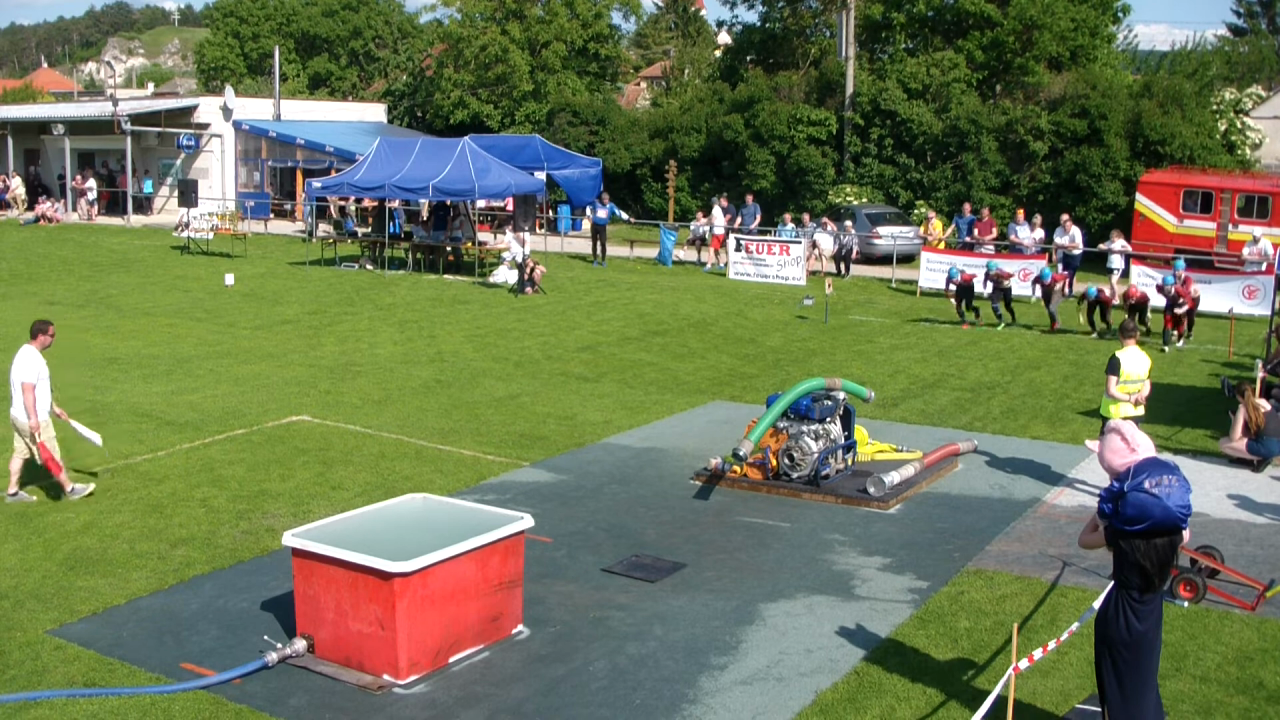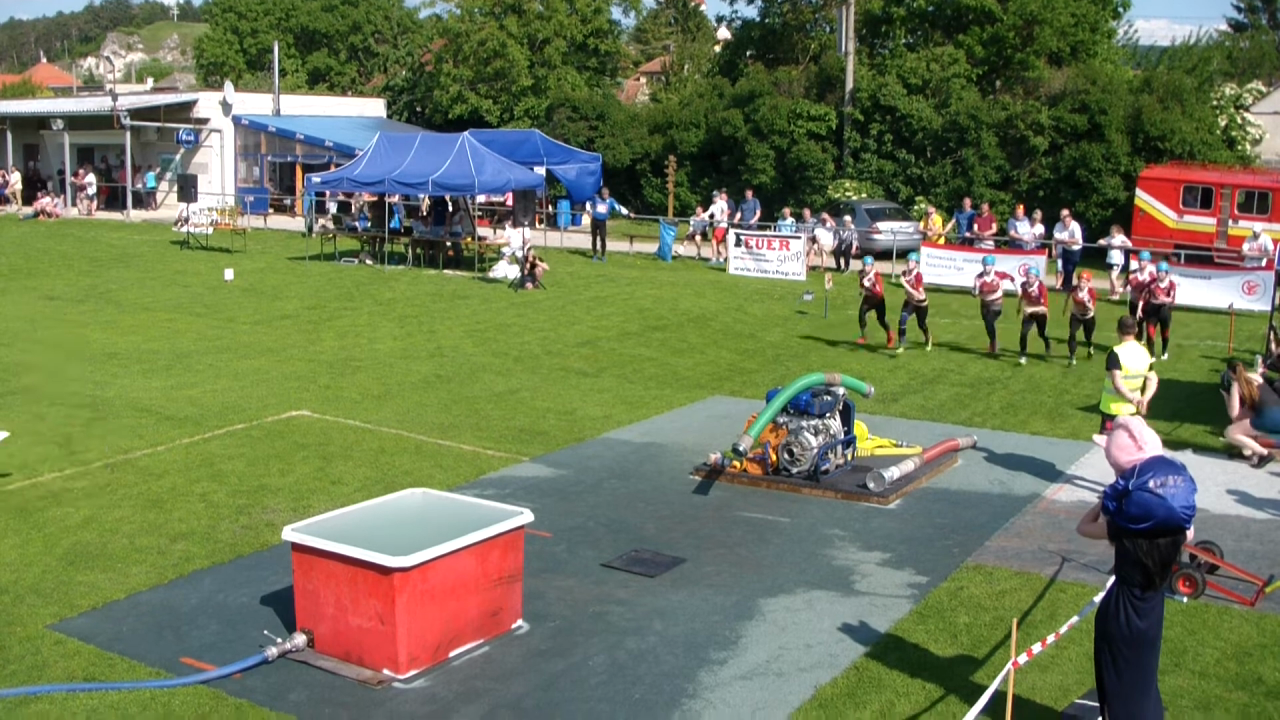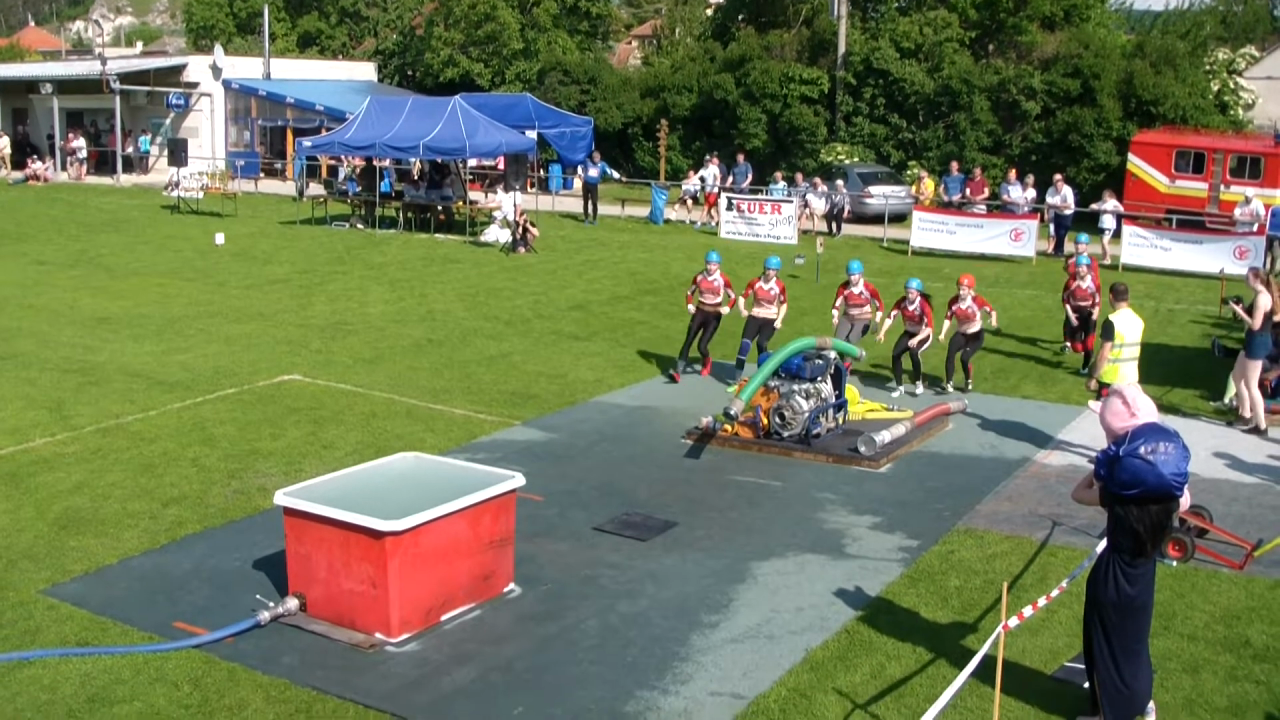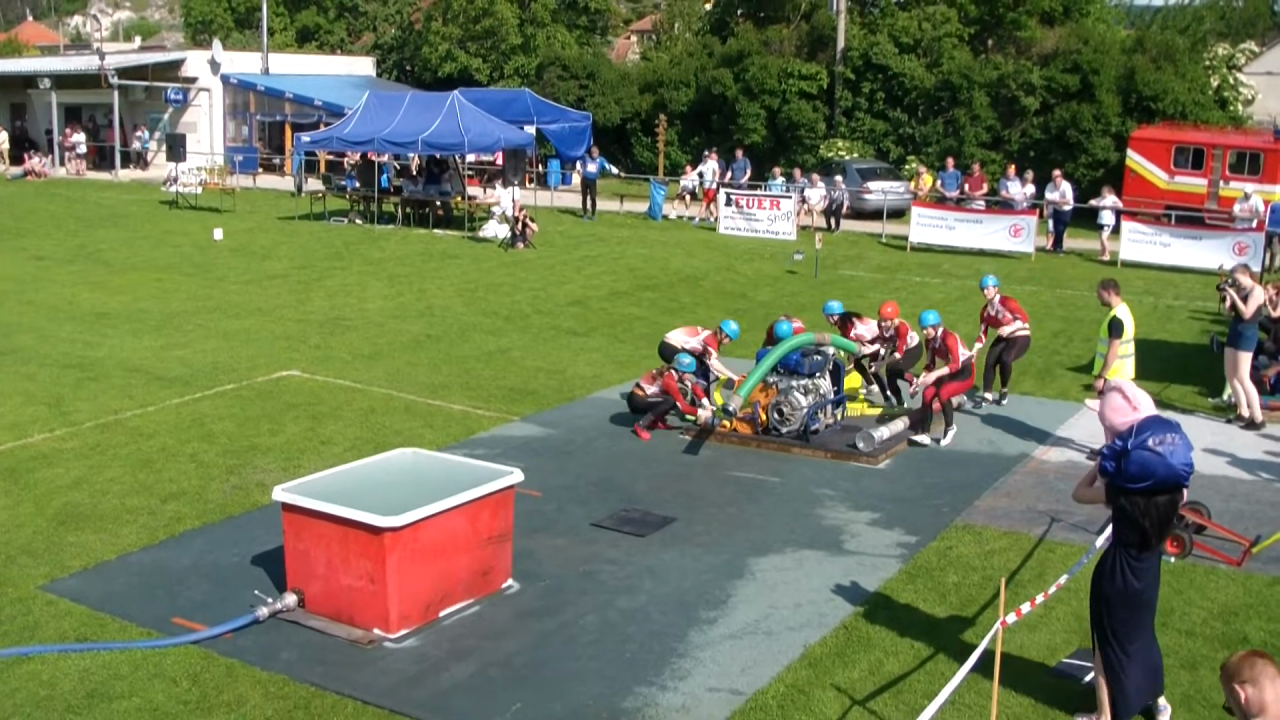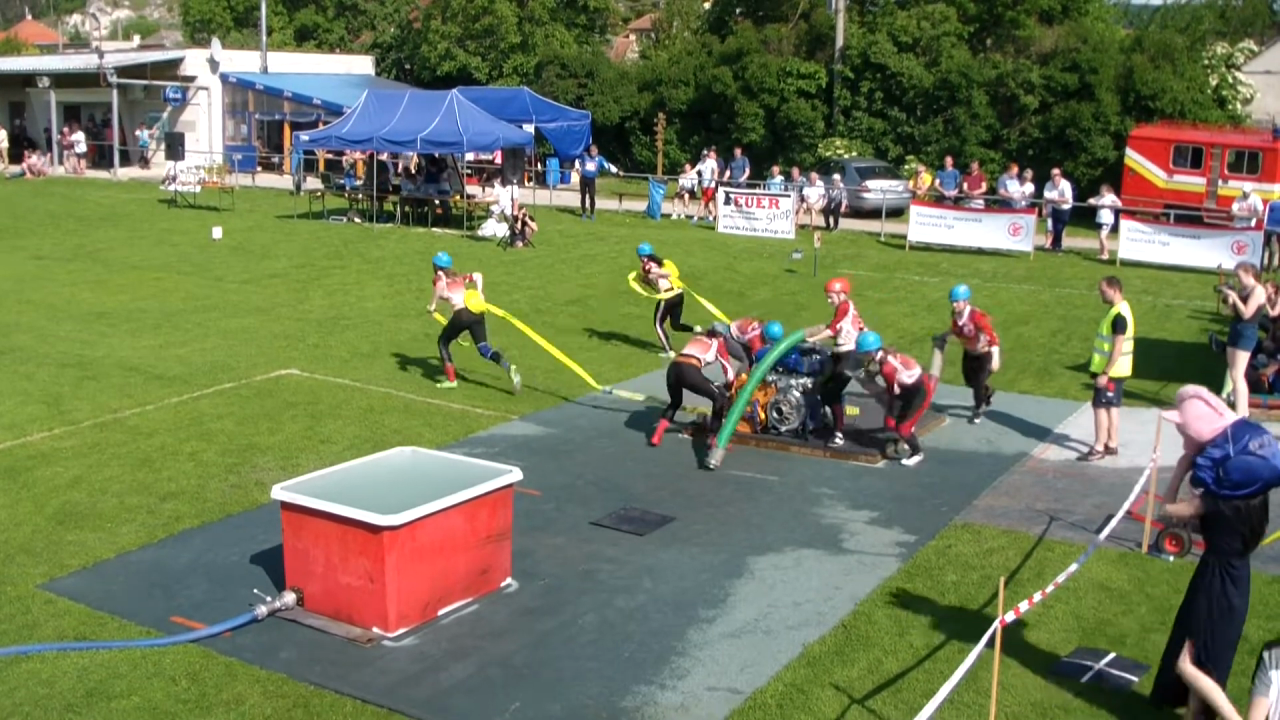
dt=1s
person 1, frame 1
left shoulder: (1122, 532)
right shoulder: (1173, 528)
left elbow: (1084, 539)
left wrist: (1105, 508)
left hip: (1120, 615)
right hip: (1150, 611)
left knee: (1122, 693)
right knee: (1143, 683)
person 1, frame 2
left shoulder: (1126, 526)
right shoulder: (1177, 524)
left elbow: (1084, 526)
right elbow: (1186, 534)
left wrist: (1110, 499)
left hip: (1122, 610)
right hip: (1152, 605)
left knee: (1120, 682)
right knee: (1143, 674)
person 1, frame 3
left shoulder: (1118, 494)
right shoulder: (1170, 491)
left elbow: (1078, 493)
right elbow: (1183, 502)
left wrist: (1105, 466)
left hip: (1112, 575)
right hip: (1143, 571)
left knee: (1107, 643)
right knee: (1134, 636)
person 1, frame 4
left shoulder: (1122, 488)
right shoulder: (1170, 482)
left elbow: (1079, 493)
left wrist: (1106, 456)
left hip: (1118, 568)
right hip: (1148, 566)
left knee: (1108, 642)
right knee: (1138, 633)
person 1, frame 5
left shoulder: (1220, 496)
right shoulder: (1243, 483)
left elbow: (1168, 509)
left wrist: (1181, 469)
right wrist: (1191, 468)
left hip: (1217, 578)
right hip: (1230, 574)
left knee: (1188, 662)
right knee: (1200, 659)
right ankle: (1191, 714)
